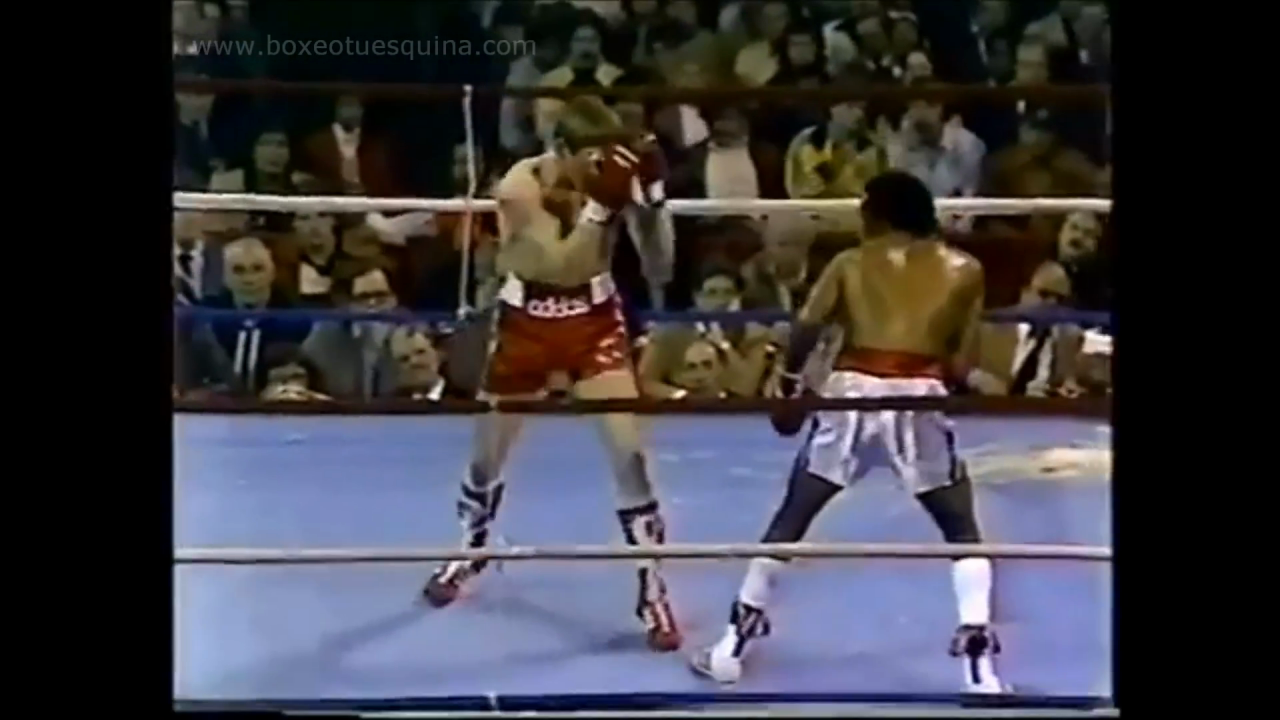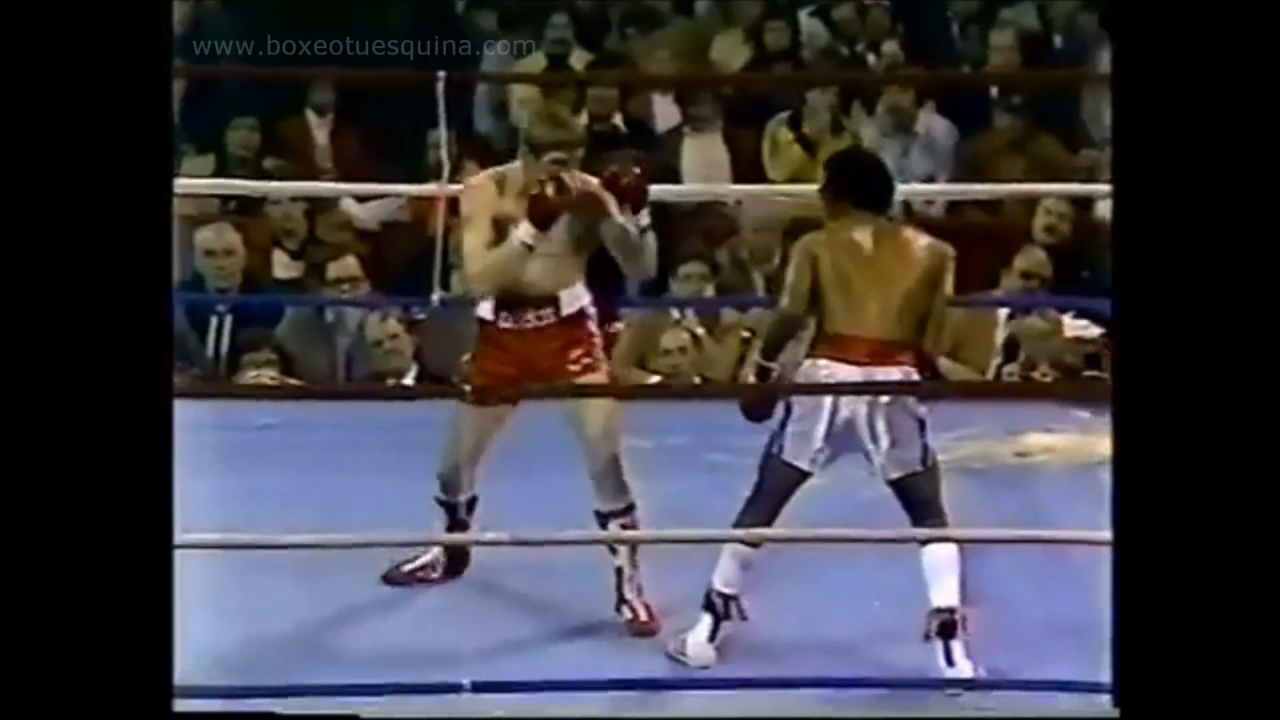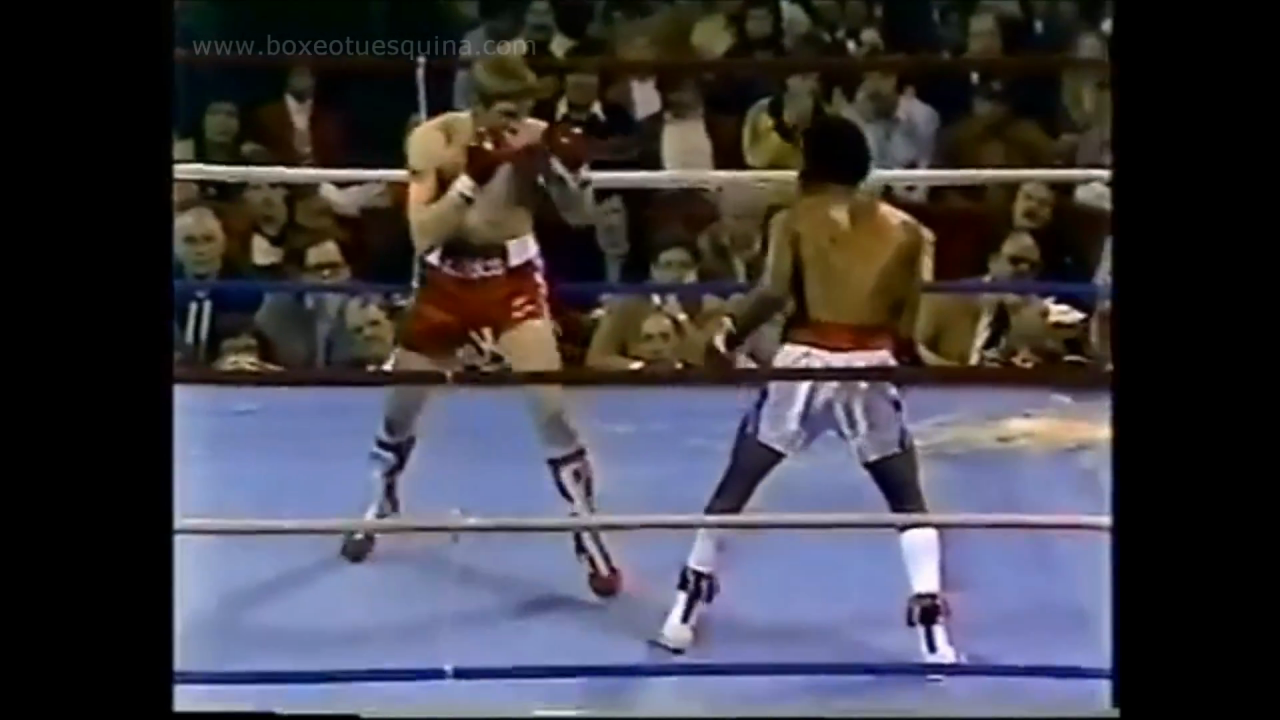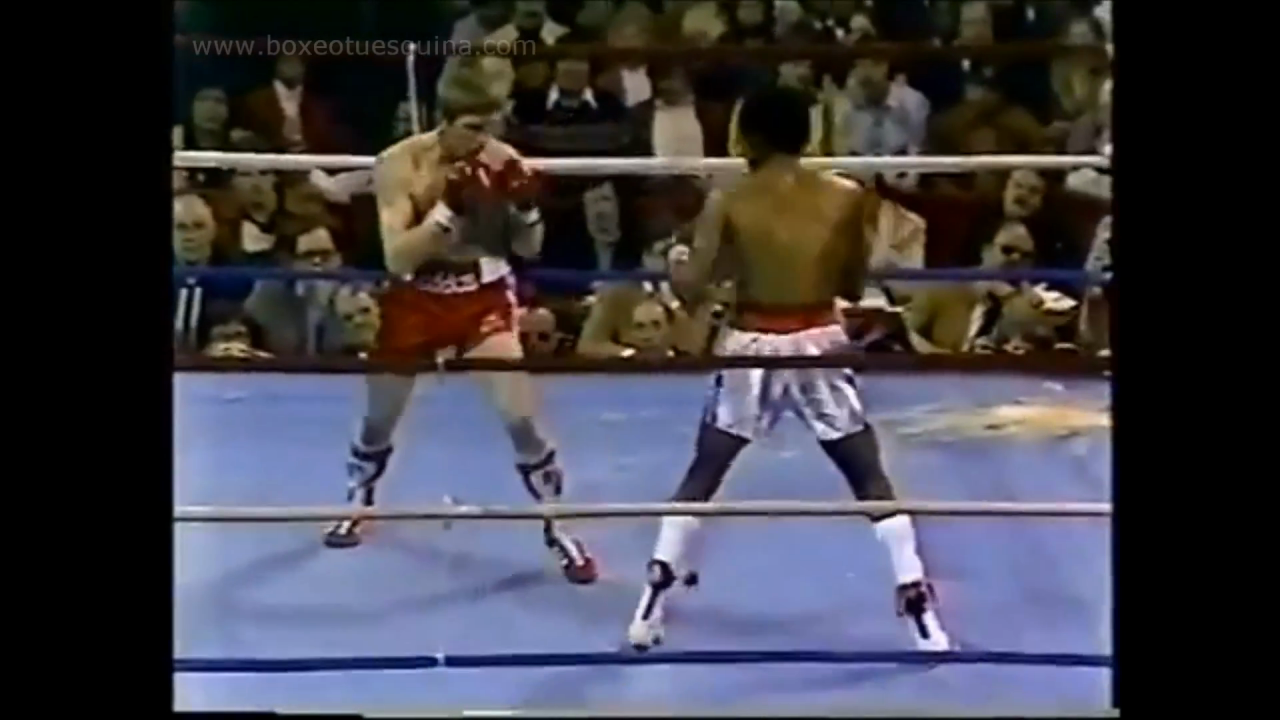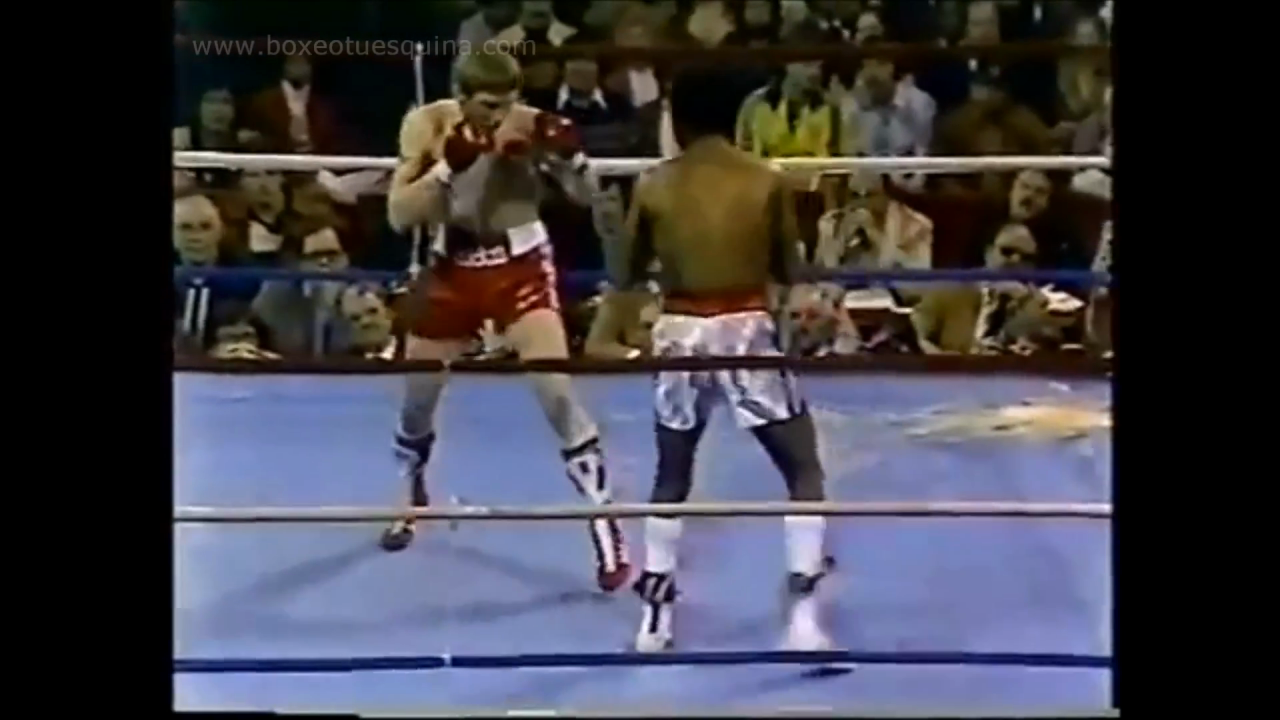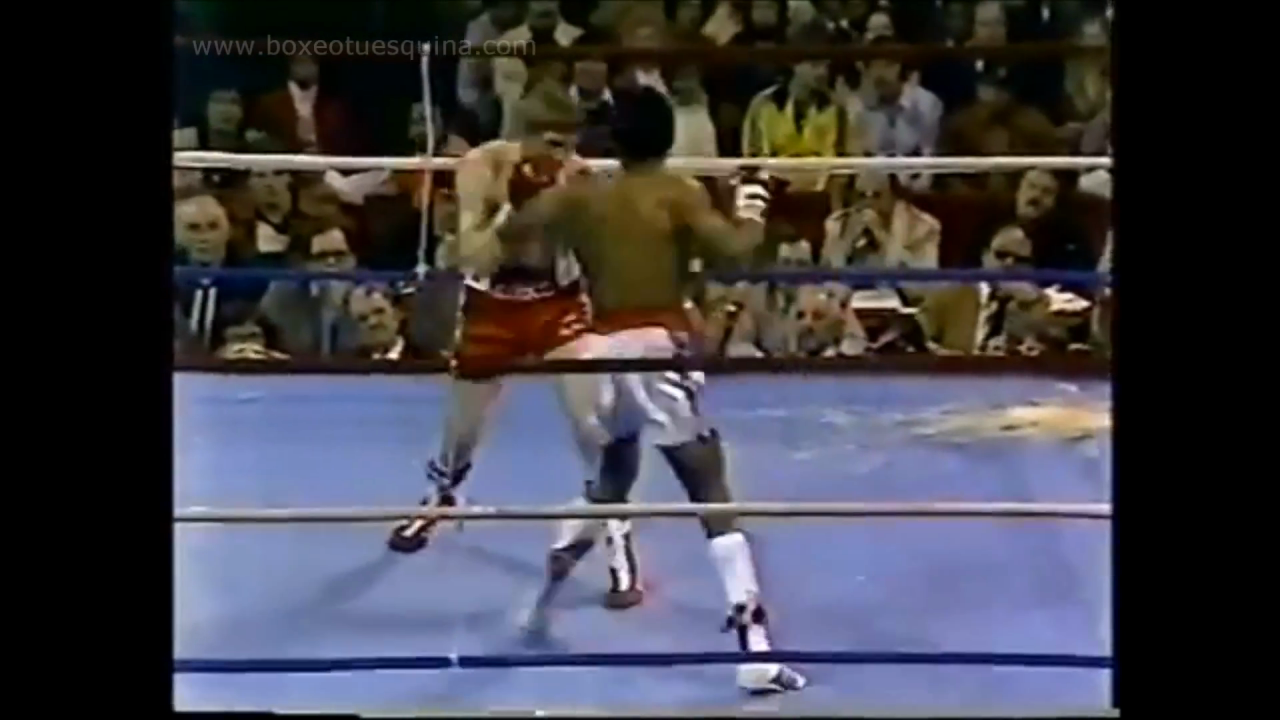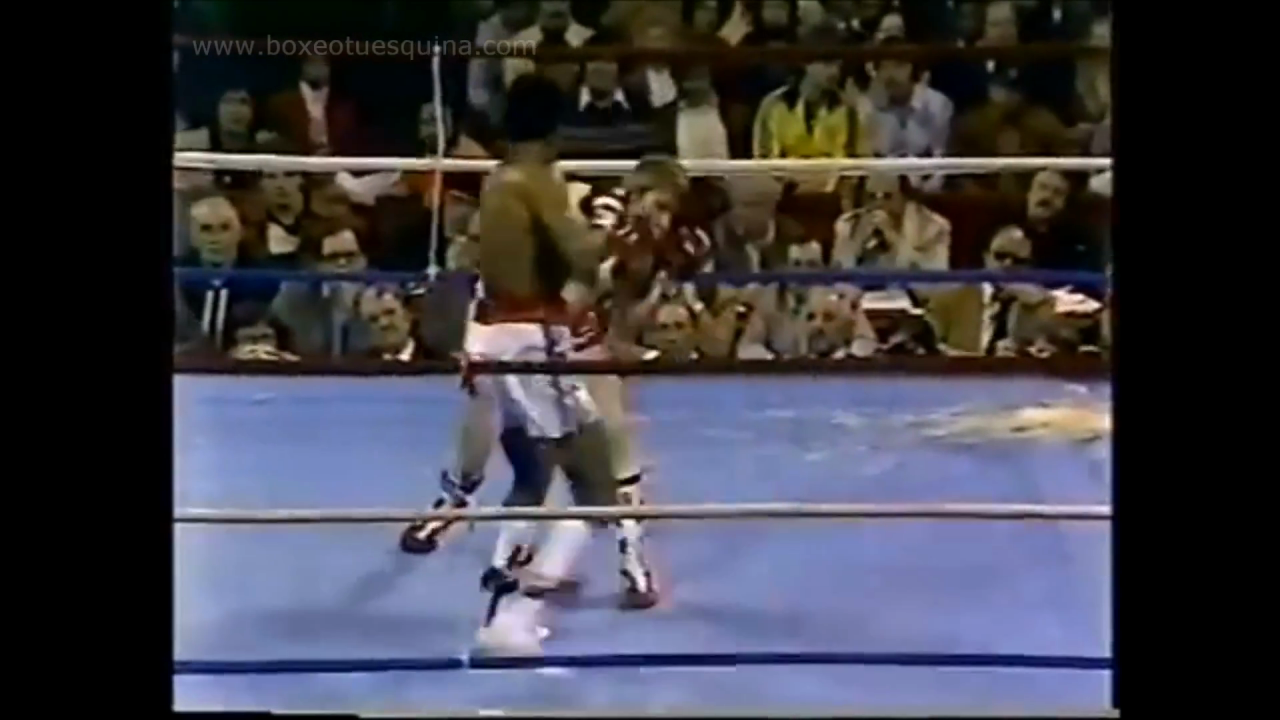
dt=0.2s
person 1, frame 1
left shoulder: (850, 263)
right shoulder: (964, 270)
left elbow: (809, 323)
right elbow: (959, 360)
left wrist: (789, 380)
left hip: (852, 390)
right hip: (919, 395)
left knee: (789, 521)
right knee: (963, 532)
left ankle: (730, 647)
right ankle: (978, 663)
person 1, frame 2
left shoulder: (815, 244)
right shoulder: (931, 252)
left elbow: (791, 312)
right elbow: (929, 344)
left wrist: (763, 370)
left hip: (826, 378)
right hip: (893, 383)
left knee: (760, 507)
right knee: (930, 518)
left ankle: (706, 633)
right ankle: (952, 649)
person 1, frame 3
left shoulder: (793, 220)
right shoulder: (905, 229)
left elbow: (773, 292)
right elbow: (903, 326)
left wrist: (729, 334)
left hip: (804, 362)
right hip: (869, 367)
left knee: (734, 487)
right knee: (908, 503)
left ankle: (683, 615)
right ankle: (933, 634)
person 1, frame 4
left shoulder: (729, 201)
right shoulder: (845, 196)
left elbow: (691, 286)
right elbow: (853, 287)
left wrist: (678, 263)
left hip: (752, 347)
right hip: (818, 346)
left knee: (700, 480)
right knee: (873, 486)
left ankle: (649, 609)
right ankle: (924, 622)
person 1, frame 5
left shoulder: (653, 186)
right shoulder: (768, 180)
left elbow: (623, 276)
right elbow: (790, 273)
left hip: (680, 334)
right hip: (745, 332)
left knee: (672, 479)
right knee: (802, 473)
left ankle: (654, 620)
right ankle: (804, 613)
person 1, frame 6
left shoulder: (580, 195)
right shoulder: (679, 194)
left elbow: (514, 233)
right elbow: (735, 250)
right wrist: (751, 204)
left hip: (601, 348)
right hip: (656, 348)
left knee: (614, 477)
right knee: (713, 500)
left ankle: (549, 592)
right ankle: (753, 649)
person 1, frame 7
left shoulder: (499, 182)
right shoulder: (539, 180)
right elbow: (583, 255)
left hip: (495, 337)
right hip: (531, 343)
left knee: (533, 480)
right knee: (595, 489)
left ankle: (506, 611)
right ankle: (520, 612)
person 2, frame 1
left shoulder: (613, 177)
right shoulder: (520, 184)
right elbow: (558, 265)
left wrist: (650, 188)
right wrist: (598, 205)
left hip: (594, 318)
right hip: (526, 321)
left knee: (629, 453)
right knee: (487, 455)
left ankle: (652, 593)
right ankle: (469, 550)
person 2, frame 2
left shoulder: (589, 191)
right shoulder: (483, 191)
left elbow: (643, 270)
right elbow: (478, 280)
left wrist: (635, 213)
right wrist: (529, 228)
left hip: (567, 327)
right hip: (501, 332)
left knee: (605, 456)
right knee: (456, 463)
left ankle: (629, 587)
right ankle: (450, 549)
person 2, frame 3
left shoulder: (536, 139)
right shoulder: (432, 140)
left elbow: (579, 217)
right elbow: (423, 235)
left wrist: (574, 170)
right wrist: (471, 179)
left hip: (513, 278)
right hip: (446, 281)
left knee: (551, 407)
right knee: (401, 406)
left ankle: (588, 535)
right ankle: (380, 507)
person 2, frame 4
left shoulder: (503, 161)
right shoulder: (399, 163)
left elbow: (527, 248)
right elbow: (398, 257)
left wrist: (526, 208)
right wrist: (448, 208)
left hip: (484, 295)
right hip: (416, 297)
left knee: (521, 417)
right knee: (378, 419)
left ankle: (558, 529)
right ankle: (357, 505)
person 2, frame 5
left shoulder: (531, 126)
right shoulder: (426, 124)
left elbow: (588, 198)
right elbow: (401, 216)
left wrist: (569, 154)
right wrist: (449, 165)
left hip: (521, 267)
right hip: (453, 270)
left knee: (557, 394)
right knee: (418, 400)
left ankle: (604, 525)
right ankle: (412, 497)
person 2, frame 6
left shoulder: (573, 171)
right shoulder: (481, 167)
right elbow: (475, 258)
right wrist: (515, 205)
left hip: (557, 299)
right hip: (492, 304)
left knee: (592, 424)
right knee: (460, 439)
left ankle: (621, 555)
right ankle: (436, 502)
person 2, frame 7
left shoulder: (636, 234)
left elbow: (623, 334)
left wrist: (660, 269)
right wrist: (615, 264)
left knee: (614, 432)
right knee: (479, 454)
left ankle: (635, 561)
right ankle: (448, 506)
